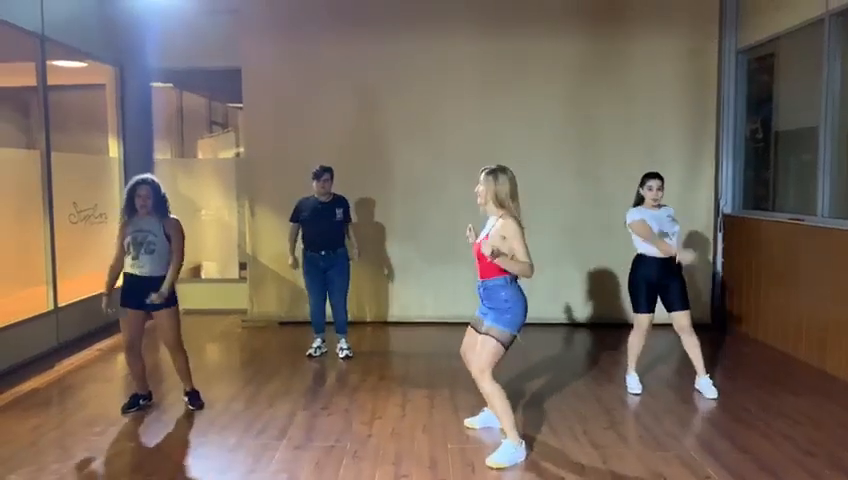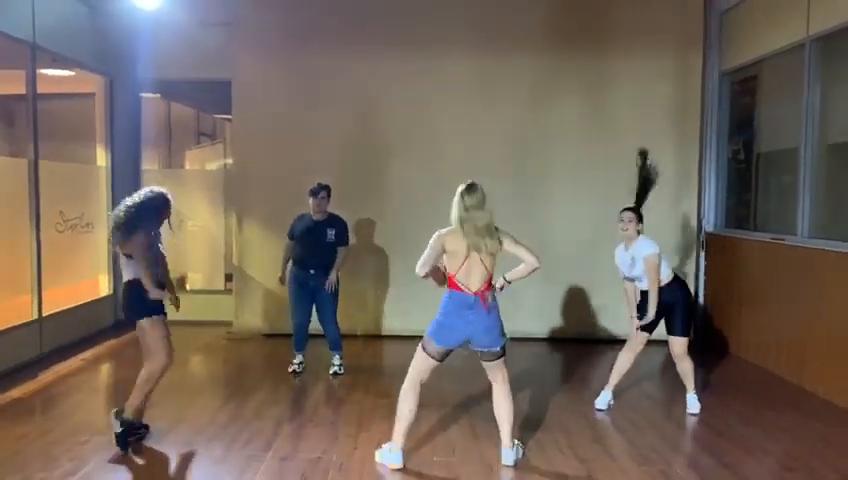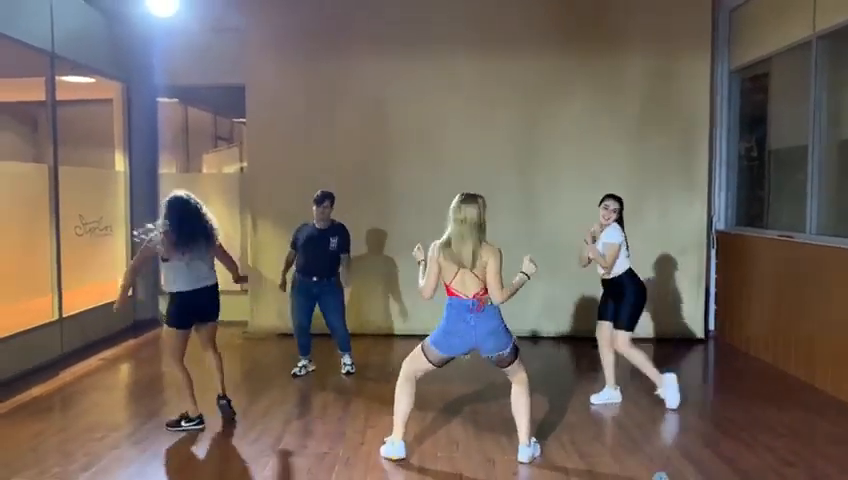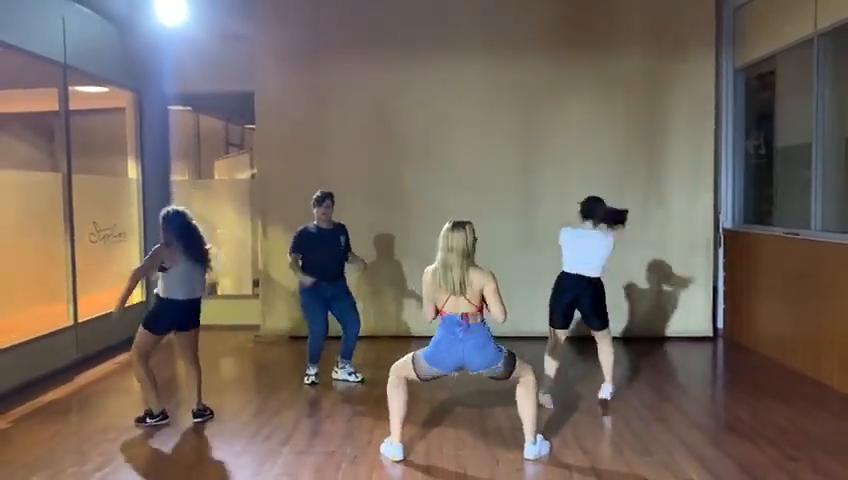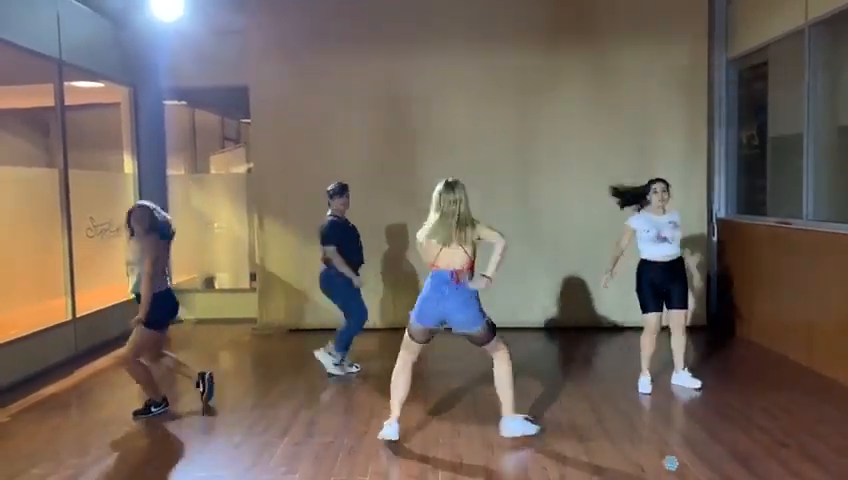
dt=1s
person 1, frame 1
left shoulder: (507, 223)
right shoulder: (491, 221)
left elbow: (528, 269)
left wrist: (496, 257)
right wrist: (475, 244)
left hip: (506, 303)
right hip: (491, 301)
left knee: (482, 370)
right knee: (467, 353)
left ankle: (514, 444)
right ankle: (493, 412)
person 1, frame 2
left shoulder: (445, 237)
right shoulder: (497, 237)
left elbow: (422, 269)
right elbow: (532, 262)
left wrist: (439, 275)
right wrist: (505, 280)
left hip: (453, 314)
right hip: (486, 317)
left knee: (413, 379)
right knee: (500, 380)
left ankle: (394, 451)
right ankle: (509, 449)
person 1, frame 3
left shoulder: (438, 248)
right shoulder: (490, 252)
left elbow: (426, 293)
right elbow: (498, 297)
left wrist: (422, 263)
right wrist: (525, 274)
left hip: (454, 325)
right hip: (490, 325)
left knee: (408, 373)
right knee: (519, 378)
left ankle: (396, 443)
right ankle: (526, 447)
person 1, frame 4
left shoulder: (431, 274)
right shoulder: (484, 276)
right elbow: (500, 317)
left hip: (444, 345)
right hip: (480, 346)
left knee: (397, 374)
right knee: (527, 376)
left ankle: (394, 445)
right ankle: (532, 444)
person 1, frame 5
left shoulder: (425, 232)
right shoulder: (473, 228)
right elbow: (501, 242)
right wrist: (488, 275)
left hip: (431, 299)
right hip: (463, 302)
left knee: (406, 356)
right knee: (501, 353)
left ankle: (392, 423)
right ankle: (510, 418)
person 2, frame 1
left shoulder: (169, 223)
right shoulder: (127, 225)
left elbow: (177, 260)
right elbow: (118, 261)
left wrist: (165, 291)
right wrist: (107, 292)
left hip: (161, 290)
right hip: (132, 287)
left knee: (173, 344)
right knee: (130, 344)
left ankle: (190, 390)
right ankle: (142, 393)
person 2, frame 2
left shoulder: (147, 233)
right shoulder: (140, 233)
left elbow: (158, 266)
right elbow: (142, 261)
left wrist: (171, 291)
right wrist: (154, 289)
left hip: (146, 297)
right hip: (142, 296)
left knee: (153, 359)
right knee: (162, 357)
left ankle: (132, 420)
right ankle: (126, 414)
person 2, frame 3
left shoulder: (162, 239)
right shoulder: (206, 233)
left elbow: (133, 269)
right elbow: (226, 259)
left wrist: (122, 297)
right wrist: (238, 277)
left hip: (182, 302)
right hip: (208, 297)
left knee: (174, 360)
right knee: (210, 347)
left ankle: (193, 414)
right ankle: (223, 396)
person 2, frame 4
left shoulder: (164, 250)
right shoulder: (198, 248)
left elbow: (138, 274)
right elbow: (203, 268)
left wrist: (121, 302)
left hip: (166, 308)
right hip: (190, 308)
left knee: (139, 358)
right knee: (191, 359)
left ankle: (156, 412)
right ankle: (199, 407)
person 2, frame 5
left shoulder: (151, 241)
right shoulder: (138, 241)
left elbow: (149, 277)
left wrist: (142, 314)
left hip: (158, 305)
right hip: (161, 302)
left knee: (128, 356)
right knee: (153, 354)
left ankle: (157, 400)
right ankle: (199, 377)
person 3, frame 1
left shoulder: (668, 211)
right shoulder: (635, 214)
right elbow: (651, 238)
right wrist: (679, 252)
left hip: (671, 270)
right hip: (645, 270)
left knee: (685, 326)
right knee: (641, 326)
left ankle: (702, 378)
right ankle: (631, 374)
person 3, frame 2
left shoulder: (647, 246)
right shoulder: (619, 253)
left elbow: (654, 282)
right elbow: (629, 286)
left wrist: (652, 311)
right wrist: (634, 317)
left hip: (674, 296)
right hip: (648, 296)
left knee: (679, 353)
right knee: (632, 346)
left ankle: (691, 396)
right ankle: (607, 392)
person 3, frame 3
left shoulder: (614, 231)
right shoulder: (597, 231)
left elbow: (607, 265)
right elbow: (583, 263)
left wrist: (591, 247)
right wrist: (589, 242)
left hip: (629, 289)
right hip: (611, 289)
left knee: (621, 345)
right knee: (603, 338)
left ankle: (663, 381)
right ankle: (611, 390)
person 3, frame 4
left shoulder: (567, 234)
right shoulder: (607, 239)
left hip: (565, 286)
right hip: (591, 289)
left knee: (555, 343)
right knee: (603, 338)
left ankle: (545, 393)
right ankle: (607, 386)
person 3, frame 5
left shoulder: (675, 217)
right shoulder: (637, 220)
right elbow: (621, 247)
left wrist: (686, 268)
right wrist: (610, 269)
left hip: (675, 271)
right hip: (649, 272)
left knee: (679, 325)
right knee: (651, 327)
left ankle: (679, 372)
right ankle: (644, 374)
person 4, frame 1
left shoulder: (341, 202)
right shoulder: (303, 204)
left elbow: (347, 225)
right elbow: (294, 228)
left wrist: (354, 245)
right wrist: (291, 254)
left hip: (337, 258)
right hip: (312, 259)
left knee: (339, 302)
right knee: (316, 302)
left ankle: (342, 342)
right ankle: (319, 341)
person 4, frame 2
left shoulder: (338, 223)
right shoulder: (299, 221)
left elbow: (342, 251)
right elbow: (289, 246)
left wrist: (334, 273)
right wrist: (283, 270)
left hip: (325, 278)
right hip: (299, 276)
left knee: (328, 320)
right knee: (299, 321)
left ankle: (337, 358)
right ankle: (298, 358)
person 4, frame 3
left shoulder: (340, 230)
right shoulder: (303, 229)
left elbow: (345, 257)
right elbow: (292, 253)
left wrist: (345, 273)
right wrist: (283, 275)
left hip: (329, 284)
right hip: (302, 284)
left knee: (337, 324)
right knee: (300, 324)
left ankle: (346, 357)
right ankle: (305, 361)
person 4, frame 4
left shoulder: (340, 230)
right shoulder: (304, 233)
left elbow: (346, 253)
right elbow: (293, 260)
left wrist: (358, 261)
right wrist: (301, 275)
left hip: (338, 287)
right hip: (312, 289)
left knee: (353, 325)
right knee: (318, 331)
left ankle: (343, 367)
right ankle: (312, 369)
person 4, frame 5
left shoulder: (344, 222)
right shoulder: (331, 224)
right elbow: (332, 254)
left wrist: (352, 275)
right wrist: (352, 276)
left hip: (345, 278)
right hip: (336, 278)
left knee: (357, 317)
right knee: (358, 316)
left ankle: (338, 361)
right ankle: (330, 352)
